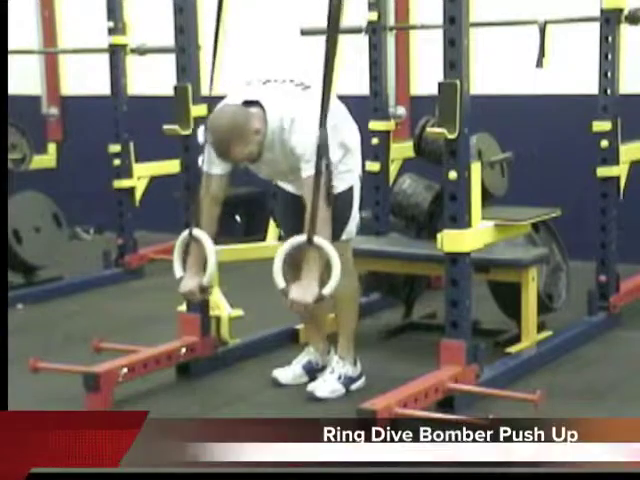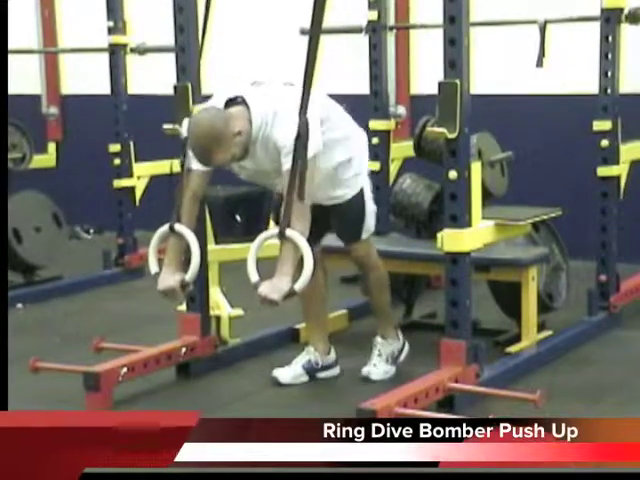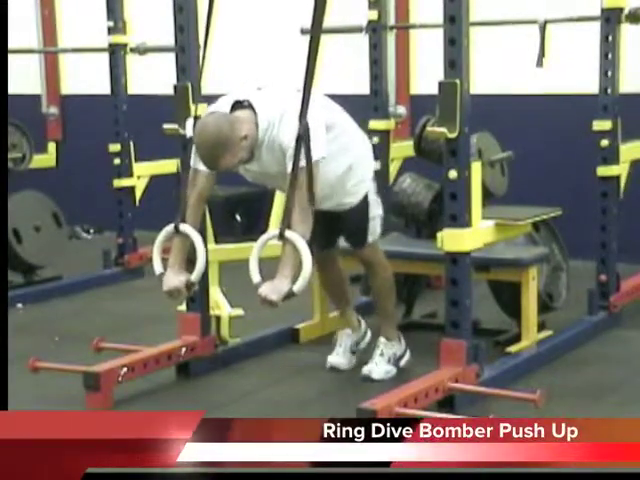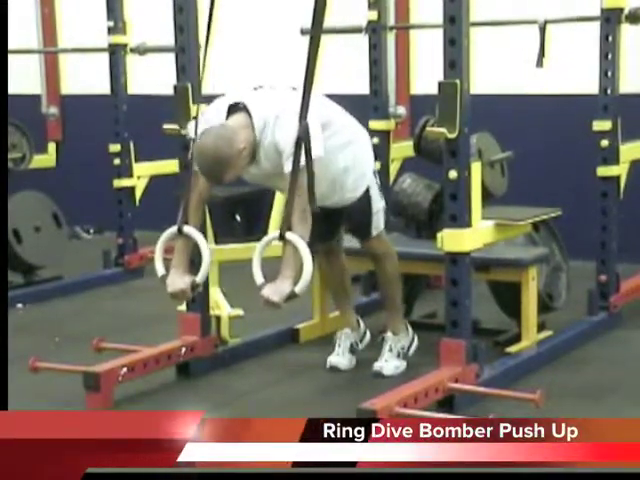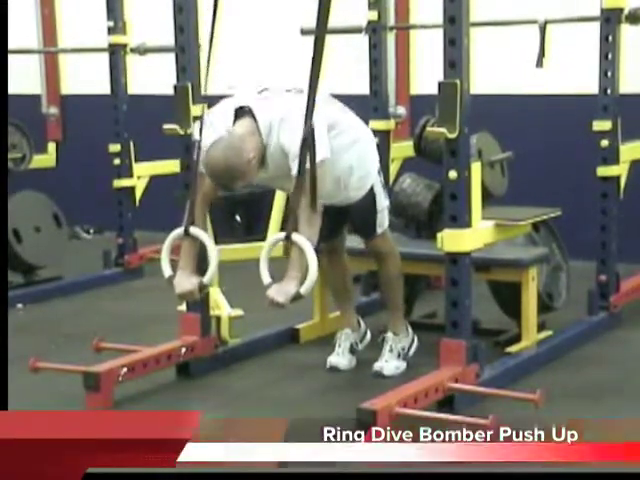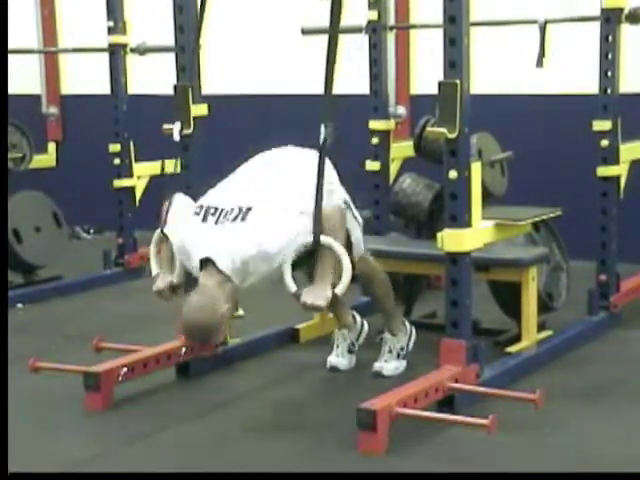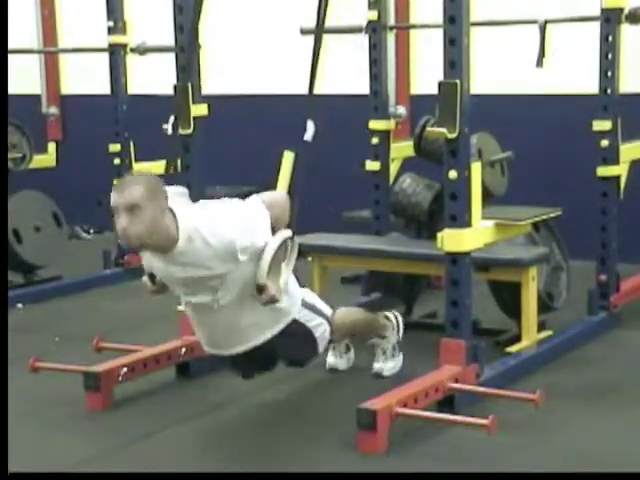
dt=0.7s
person 1, frame 1
left shoulder: (300, 124)
right shoulder: (222, 128)
left elbow: (317, 205)
right elbow: (210, 199)
left wrist: (309, 281)
right wrist: (194, 269)
left hip: (336, 166)
right hip: (290, 176)
left knee: (336, 255)
right knee: (295, 256)
left ankle: (346, 362)
right ankle: (318, 352)
person 1, frame 2
left shoulder: (286, 120)
right shoulder: (208, 127)
left elbow: (298, 201)
right elbow: (190, 196)
left wrist: (282, 277)
right wrist: (171, 266)
left hip: (340, 168)
right hip: (291, 177)
left knee: (360, 253)
left ankle: (390, 339)
right ankle: (320, 353)
person 1, frame 3
left shoulder: (292, 124)
right shoulder: (213, 128)
left elbow: (301, 203)
right elbow: (195, 197)
left wrist: (283, 278)
right wrist: (175, 267)
left hip: (347, 172)
right hip: (306, 185)
left knee: (367, 254)
right knee: (322, 256)
left ankle: (392, 342)
right ankle: (353, 328)
person 1, frame 4
left shoulder: (288, 126)
right shoulder: (209, 131)
left elbow: (301, 203)
right elbow: (196, 197)
left wrist: (286, 279)
right wrist: (179, 268)
left hip: (348, 164)
right hip: (311, 179)
left knee: (374, 245)
right knee: (325, 249)
left ankle: (399, 334)
right ankle: (352, 328)
person 1, frame 5
left shoulder: (293, 127)
right shoulder: (215, 129)
left elbow: (310, 207)
right elbow: (200, 198)
left wrist: (292, 280)
right wrist: (185, 269)
left hip: (352, 161)
right hip: (316, 176)
left knee: (378, 245)
right knee: (329, 247)
left ankle: (400, 333)
right ankle: (352, 329)
person 1, frame 6
left shoulder: (259, 248)
right shoulder: (185, 241)
left elbow: (332, 212)
right elbow: (171, 204)
left wrist: (323, 286)
right wrist: (165, 271)
left hip: (313, 177)
left knee: (356, 264)
right knee: (312, 265)
left ankle: (397, 332)
right ankle: (348, 326)
person 1, frame 7
left shoulder: (217, 229)
right shoulder: (139, 221)
left elbow: (279, 201)
right elbow: (180, 193)
left hip: (263, 308)
left knee: (324, 330)
left ankle: (385, 327)
right ankle: (339, 330)
